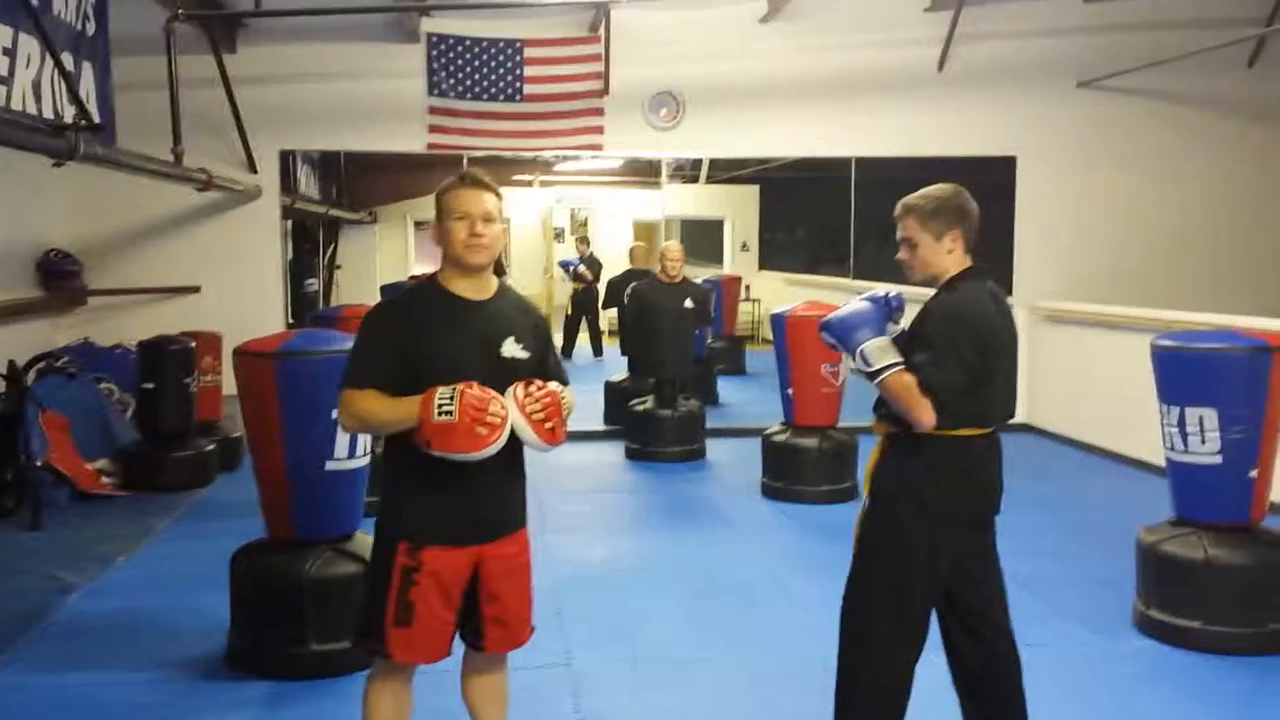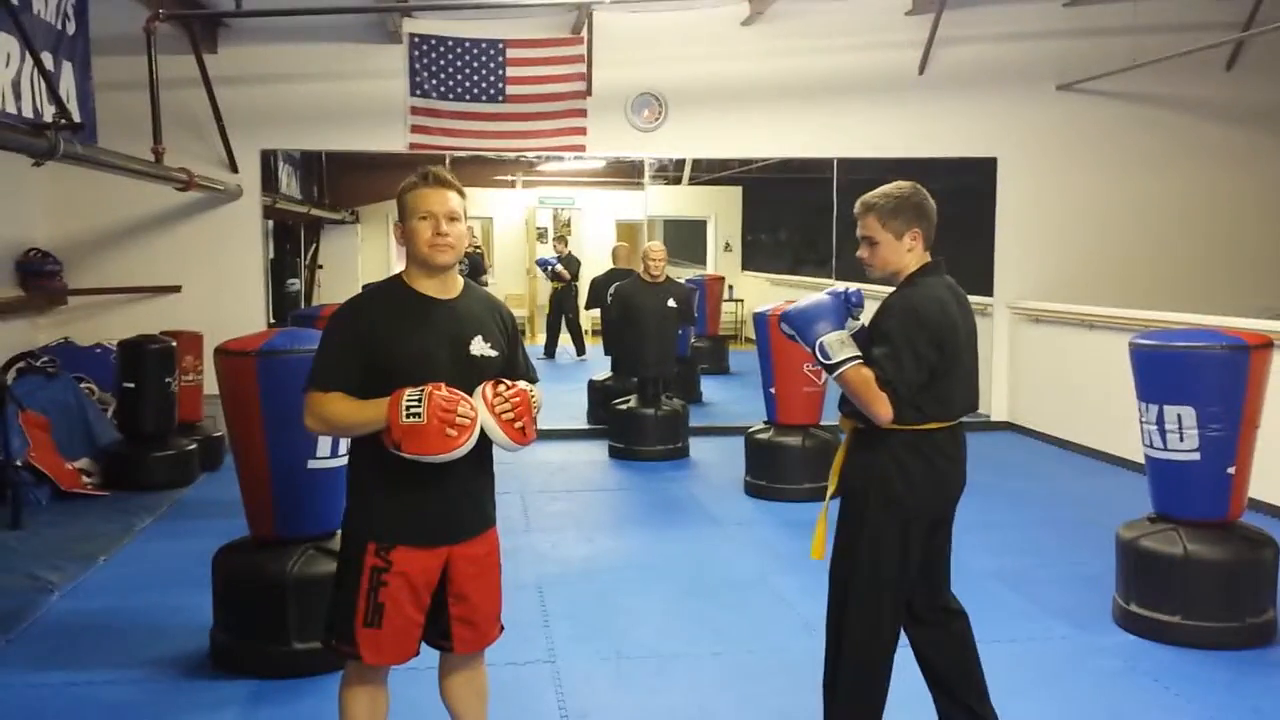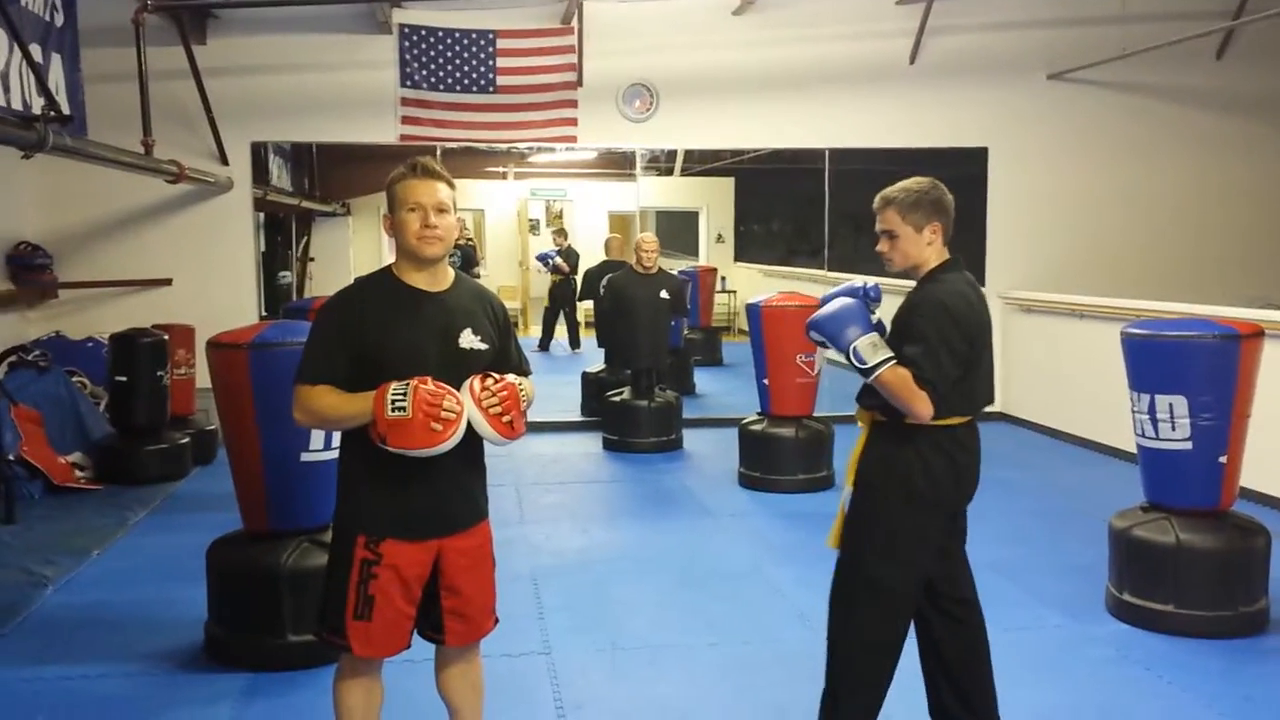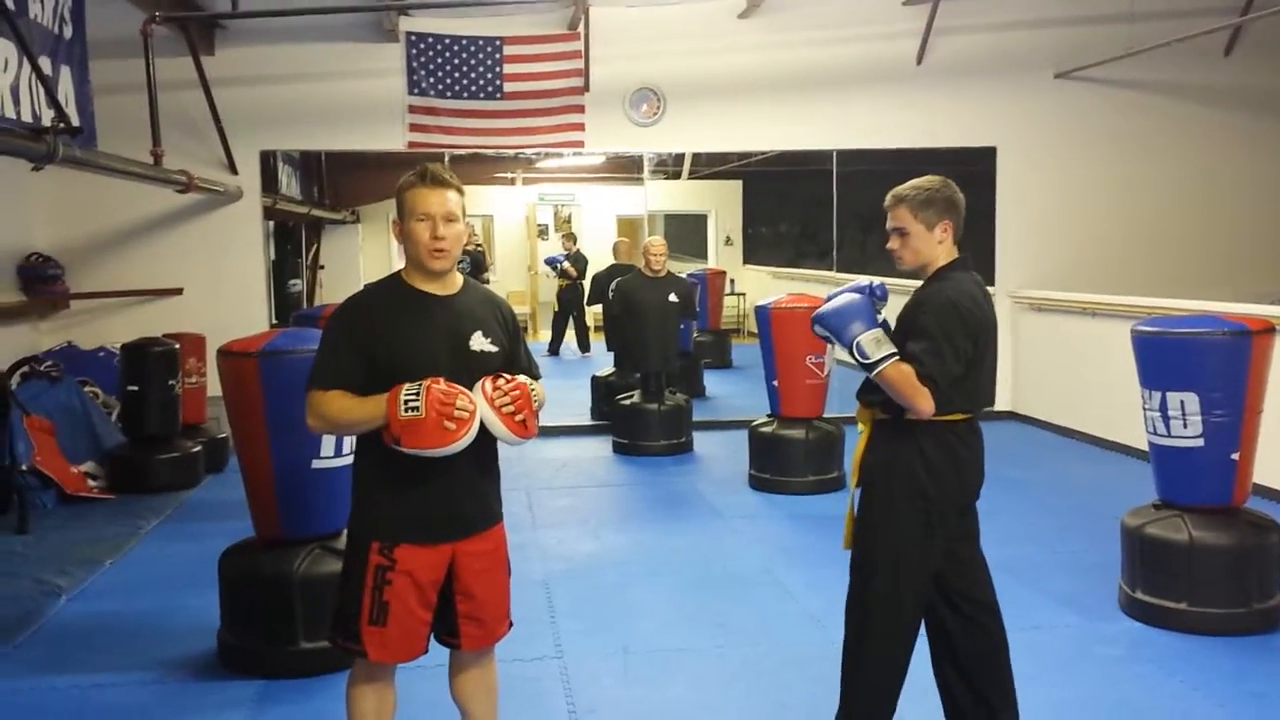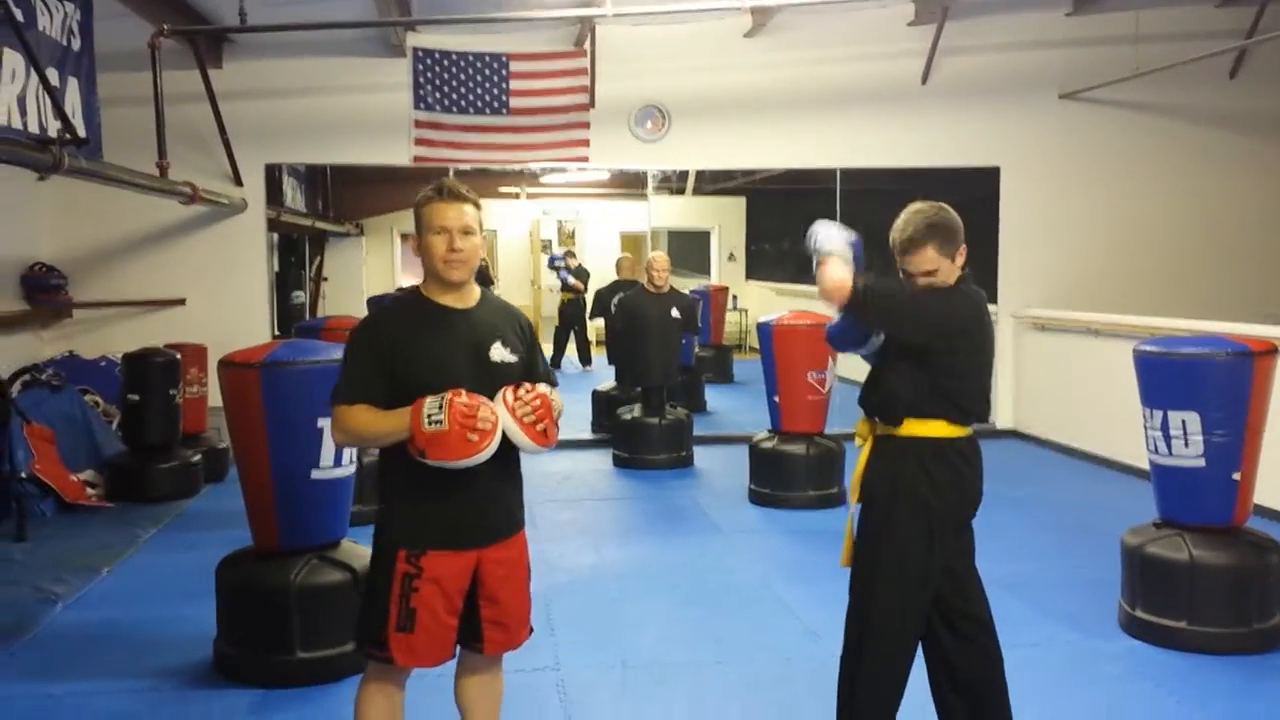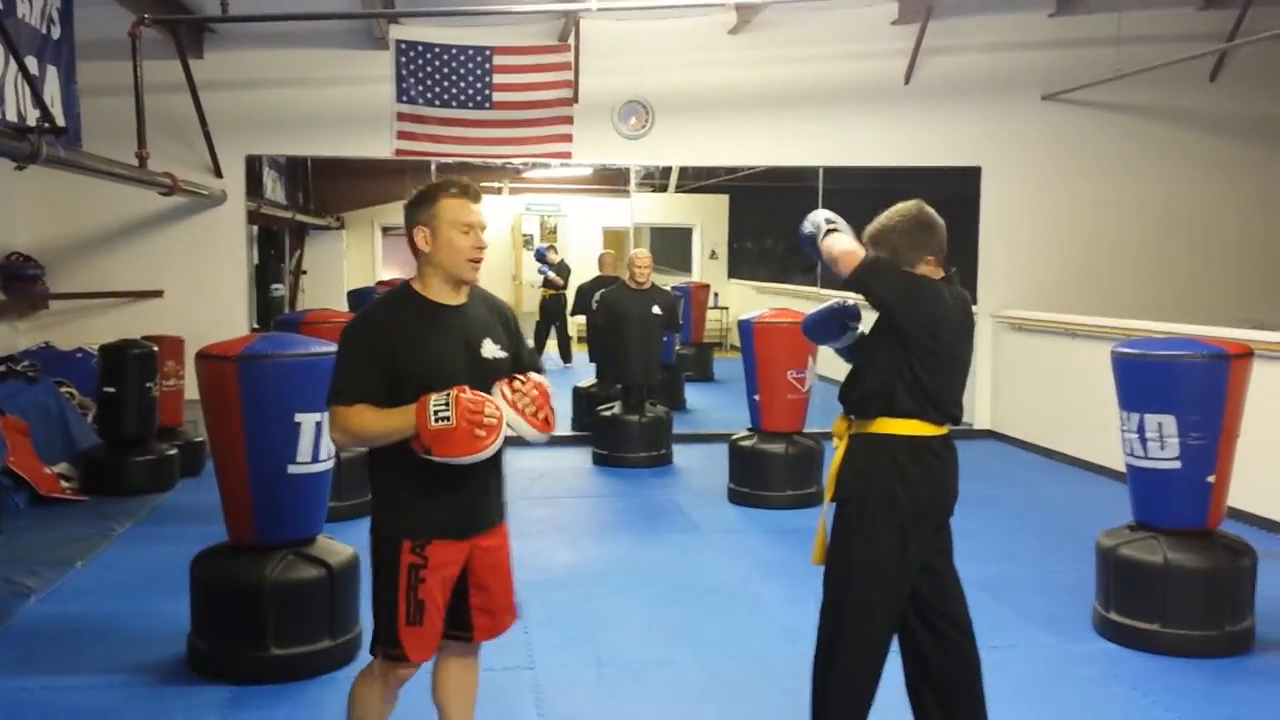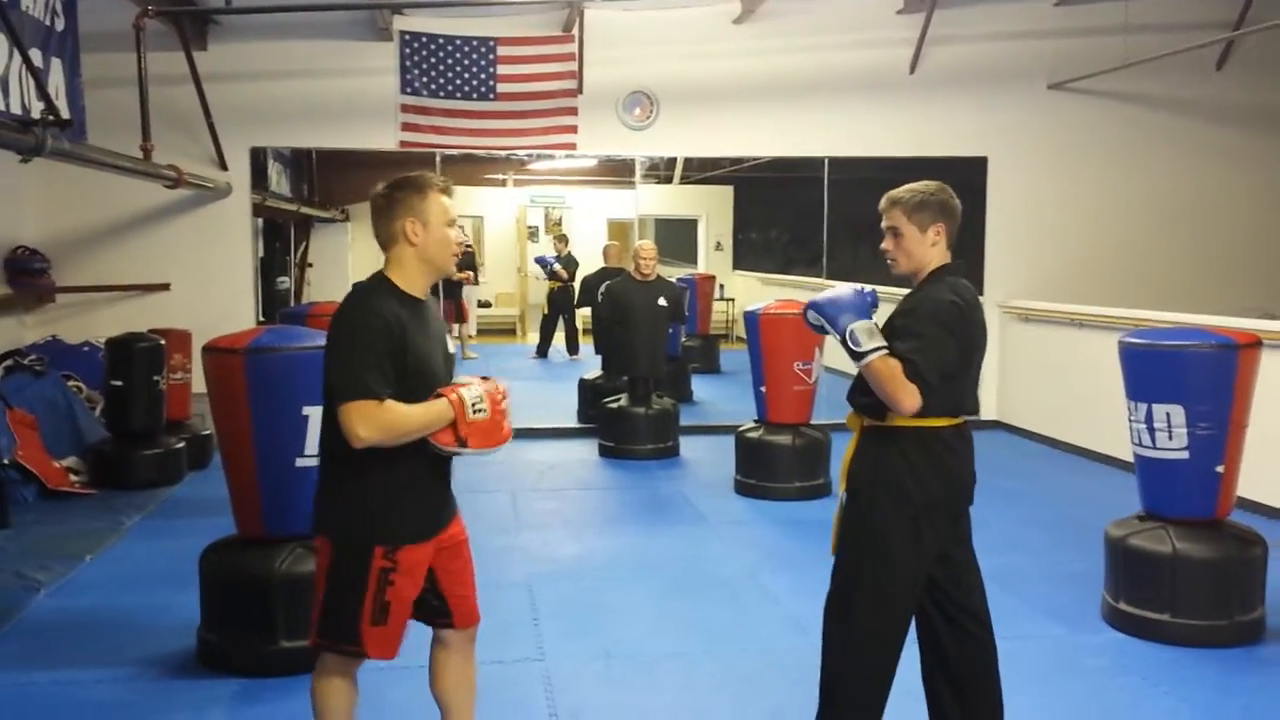
dt=0.4s
person 1, frame 1
left shoulder: (524, 315)
right shoulder: (399, 312)
left elbow: (556, 394)
right elbow: (353, 410)
left wrist: (553, 407)
right wrist: (426, 407)
left hip: (501, 520)
right hip: (421, 524)
left knee: (492, 649)
right knee: (397, 658)
person 1, frame 2
left shoulder: (492, 312)
right shoulder: (363, 314)
left elbow: (525, 392)
right elbow: (318, 412)
left wrist: (523, 404)
right wrist: (394, 408)
left hip: (472, 519)
right hip: (389, 525)
left knee: (467, 647)
right knee: (370, 659)
person 1, frame 3
left shoulder: (484, 304)
right shoulder: (352, 306)
left elbow: (520, 383)
right elbow: (307, 405)
left wrist: (517, 396)
right wrist: (380, 402)
left hip: (464, 512)
right hip: (379, 519)
left knee: (462, 639)
right knee: (363, 651)
person 1, frame 4
left shoulder: (492, 308)
right shoulder: (364, 312)
left elbow: (530, 388)
right elbow: (320, 411)
left wrist: (526, 399)
right wrist: (394, 404)
left hip: (478, 516)
right hip: (394, 524)
left knee: (477, 644)
right knee: (377, 657)
person 1, frame 5
left shoulder: (510, 320)
right shoulder: (385, 326)
left elbow: (546, 399)
right elbow: (345, 426)
left wrist: (543, 410)
right wrist: (417, 418)
left hip: (500, 525)
right hip: (418, 533)
left knee: (485, 651)
right knee: (391, 664)
person 1, frame 6
left shoulder: (495, 314)
right shoulder: (379, 324)
left elbow: (524, 382)
right elbow: (345, 425)
left wrist: (529, 398)
right wrist: (423, 415)
left hip: (482, 517)
right hip: (413, 524)
left knee: (463, 641)
right knee: (399, 656)
person 1, frame 7
left shoulder: (426, 306)
right shoulder: (367, 314)
right elbow: (365, 426)
left wrist: (474, 397)
right wrist: (456, 408)
left hip: (434, 513)
right hip: (370, 523)
left knee: (458, 629)
right knee: (346, 652)
person 2, frame 1
left shoulder: (955, 311)
right shoulder: (984, 300)
left elbow: (923, 410)
left wrist: (871, 346)
right wrist: (890, 335)
left hip: (929, 480)
right hip: (966, 473)
left knee: (879, 619)
right knee: (978, 615)
person 2, frame 2
left shoulder: (912, 307)
right shoulder: (943, 294)
left elbow: (881, 405)
left wrist: (829, 339)
right wrist: (849, 328)
left hip: (895, 473)
right hip: (929, 465)
left knee: (862, 612)
right knee: (929, 601)
person 2, frame 3
left shoulder: (939, 302)
right shoulder: (954, 290)
left elbow: (919, 401)
left wrist: (860, 342)
right wrist: (863, 326)
left hip: (913, 468)
right hip: (937, 462)
left knee: (868, 604)
right knee: (944, 598)
person 2, frame 4
left shoulder: (945, 301)
right shoulder: (959, 290)
left elbow: (920, 397)
left wrist: (863, 336)
right wrist: (873, 323)
left hip: (919, 463)
right hip: (943, 458)
left knee: (882, 604)
right knee: (960, 596)
person 2, frame 5
left shoulder: (951, 310)
right shoulder: (955, 308)
left elbow: (838, 289)
right elbow: (912, 369)
left wrist: (831, 244)
left hip: (917, 474)
right hip: (935, 468)
left knee: (882, 615)
right knee: (954, 607)
person 2, frame 6
left shoulder: (932, 304)
right shoulder: (940, 304)
left elbow: (850, 262)
right elbow: (888, 362)
left wrist: (826, 227)
right wrist: (847, 335)
left hip: (893, 472)
right hip: (916, 467)
left knee: (855, 614)
right knee: (932, 606)
person 2, frame 7
left shoulder: (937, 304)
right shoulder: (950, 295)
left elbow: (906, 397)
left wrist: (857, 329)
right wrist: (856, 322)
left hip: (907, 468)
right hip: (935, 463)
left knee: (864, 611)
right knee: (952, 603)
